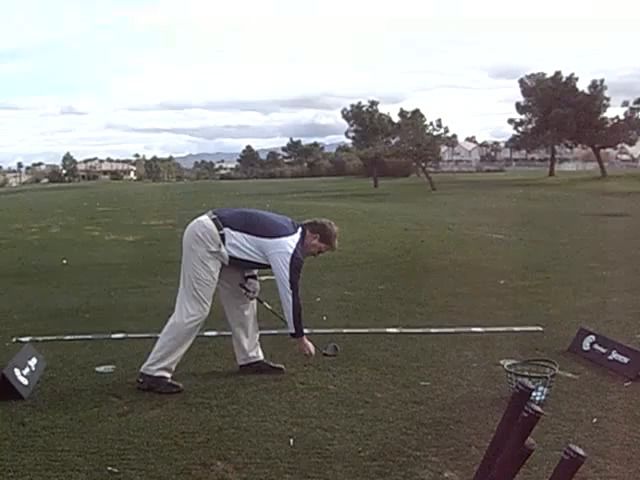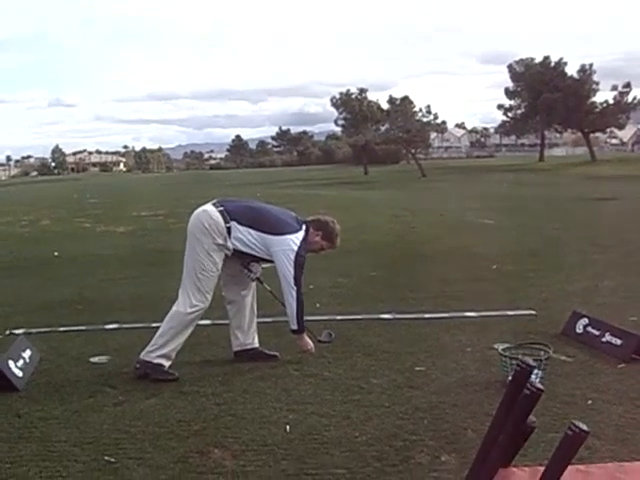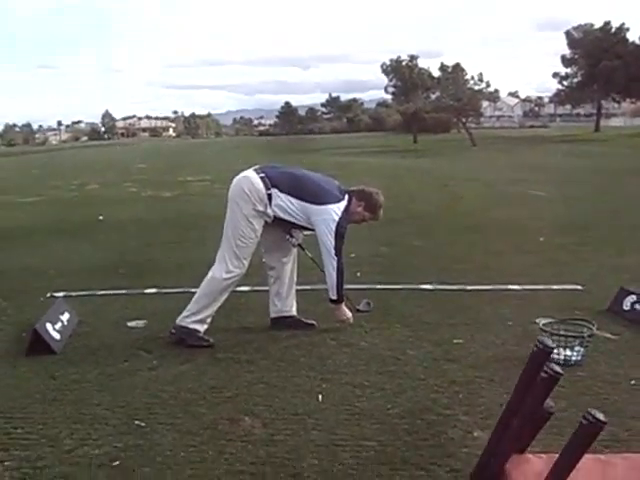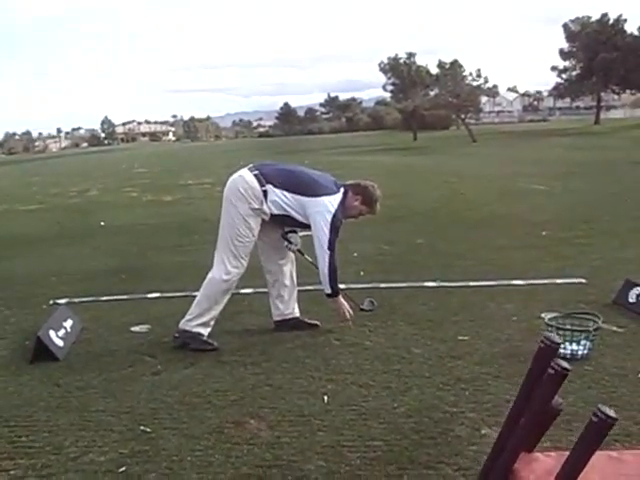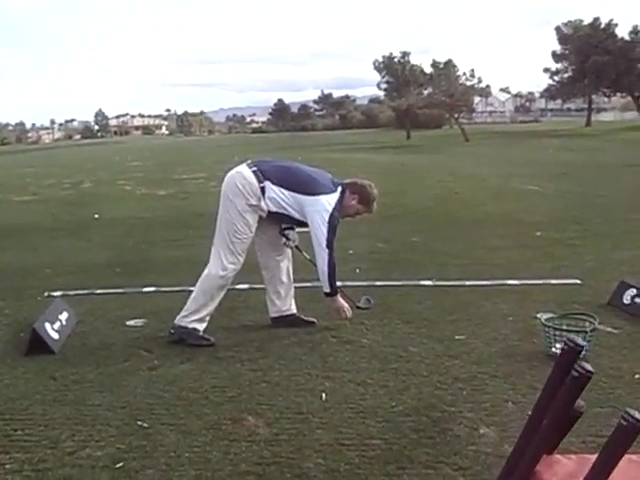
dt=0.5s
person 1, frame 1
left shoulder: (292, 230)
right shoulder: (289, 248)
right elbow: (290, 294)
left wrist: (250, 277)
right wrist: (300, 338)
left hip: (213, 232)
right hip: (206, 236)
left knee: (242, 299)
right knee: (194, 312)
left ankle: (250, 359)
right ankle: (152, 373)
person 1, frame 2
left shoulder: (295, 224)
right shoulder: (292, 244)
right elbow: (293, 289)
left wrist: (253, 262)
right wrist: (300, 334)
left hip: (213, 218)
right hip: (211, 226)
left knee: (241, 285)
right knee: (196, 301)
left ankle: (245, 346)
right ankle: (151, 361)
person 1, frame 3
left shoulder: (338, 193)
right shoulder: (333, 213)
right elbow: (333, 259)
left wrist: (294, 229)
right wrist: (338, 304)
left hip: (256, 184)
right hip: (252, 192)
left knee: (283, 252)
right knee: (233, 265)
left ankle: (283, 314)
right ankle: (187, 326)
person 1, frame 4
left shoulder: (334, 189)
right shoulder: (330, 207)
right elbow: (326, 254)
left wrist: (290, 231)
right wrist: (335, 297)
left hip: (254, 186)
right hip: (248, 191)
left knee: (279, 255)
right knee: (230, 267)
left ankle: (286, 315)
right ankle: (190, 330)
person 1, frame 5
left shoulder: (331, 188)
right shoulder: (327, 204)
right elbow: (324, 252)
left wrist: (288, 228)
right wrist: (333, 296)
left hip: (251, 182)
right hip: (246, 187)
left knee: (277, 250)
right knee: (227, 262)
left ankle: (282, 312)
right ankle: (186, 325)
